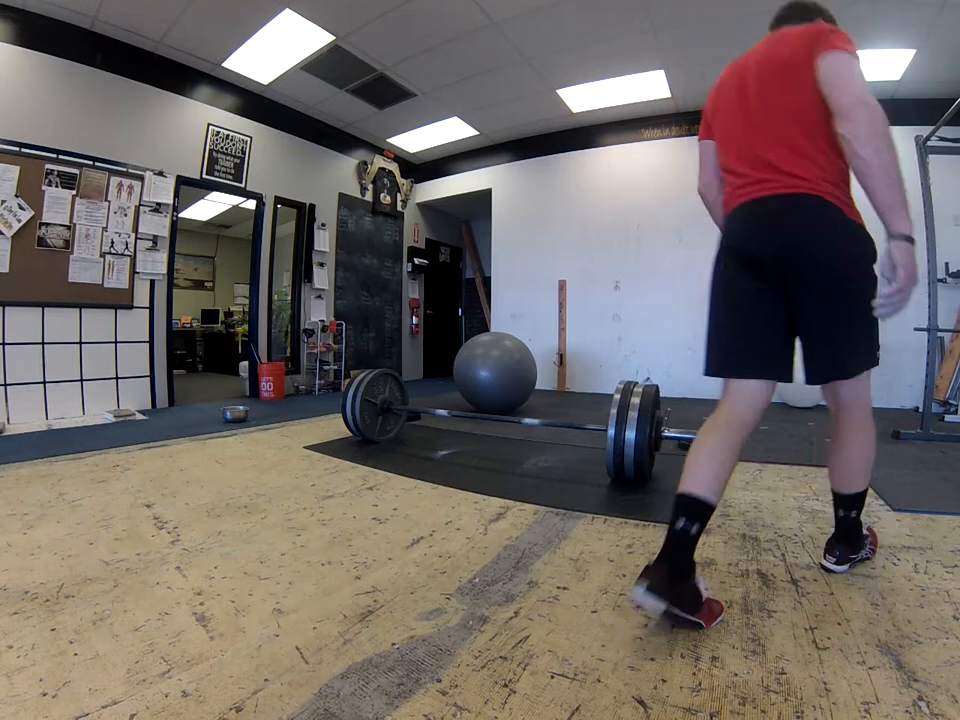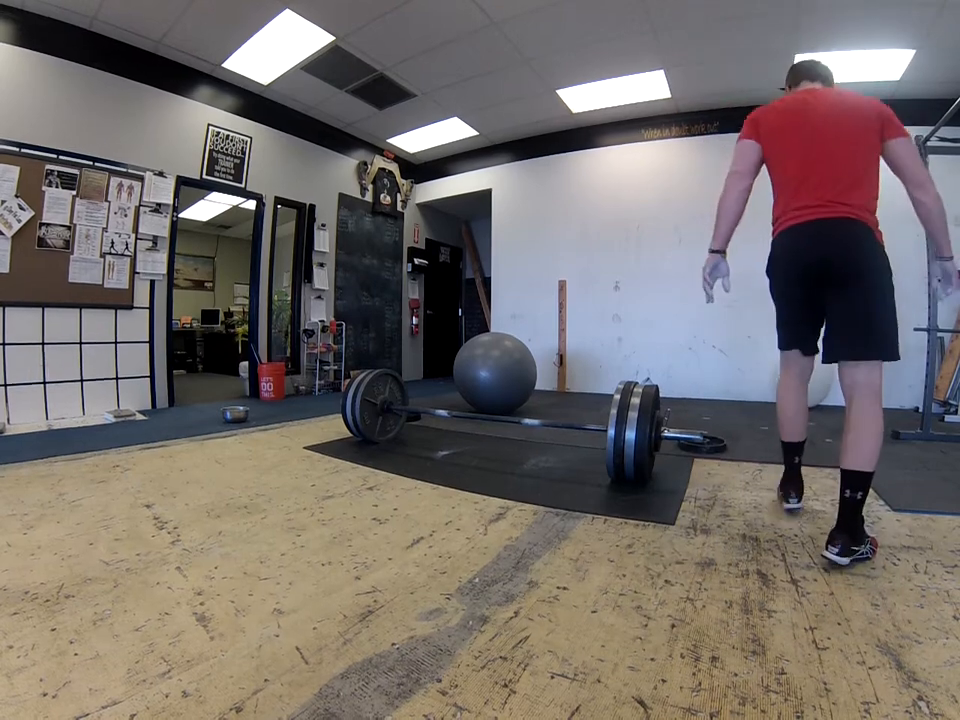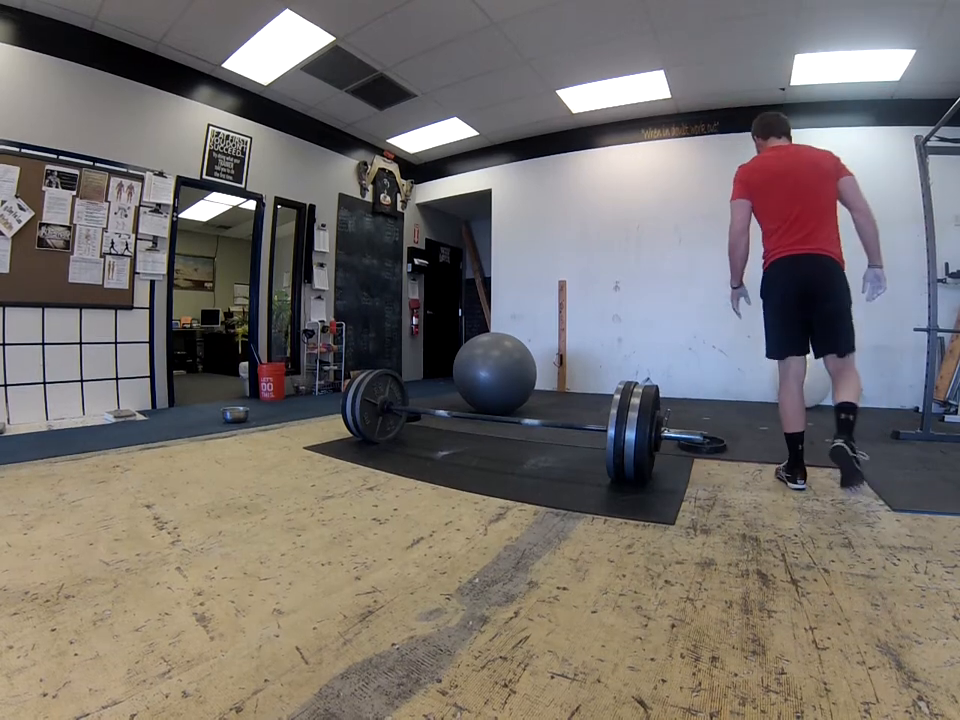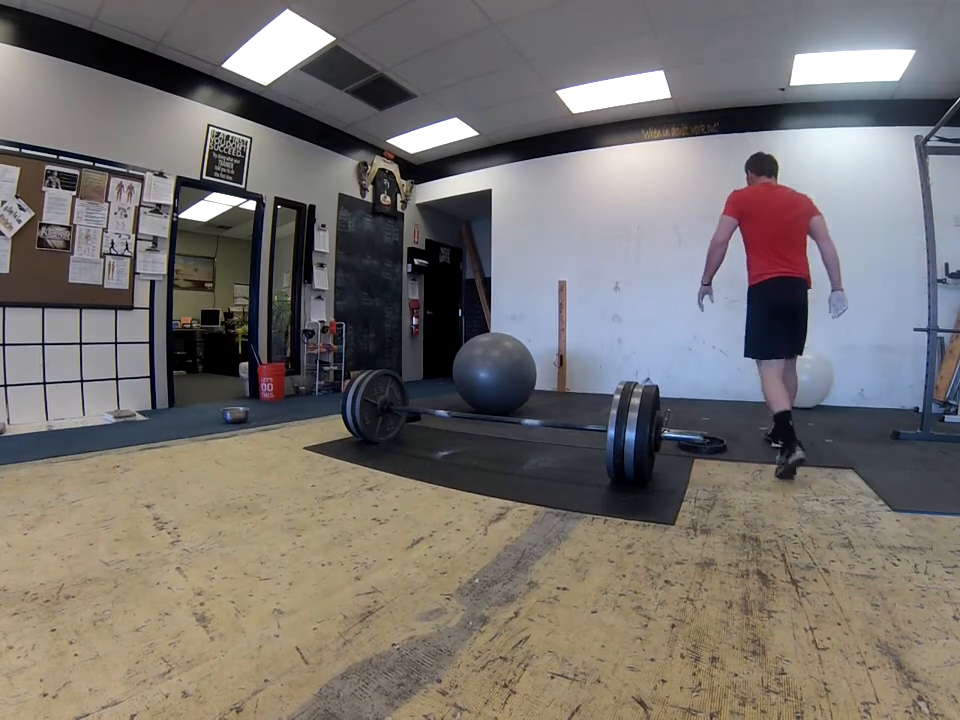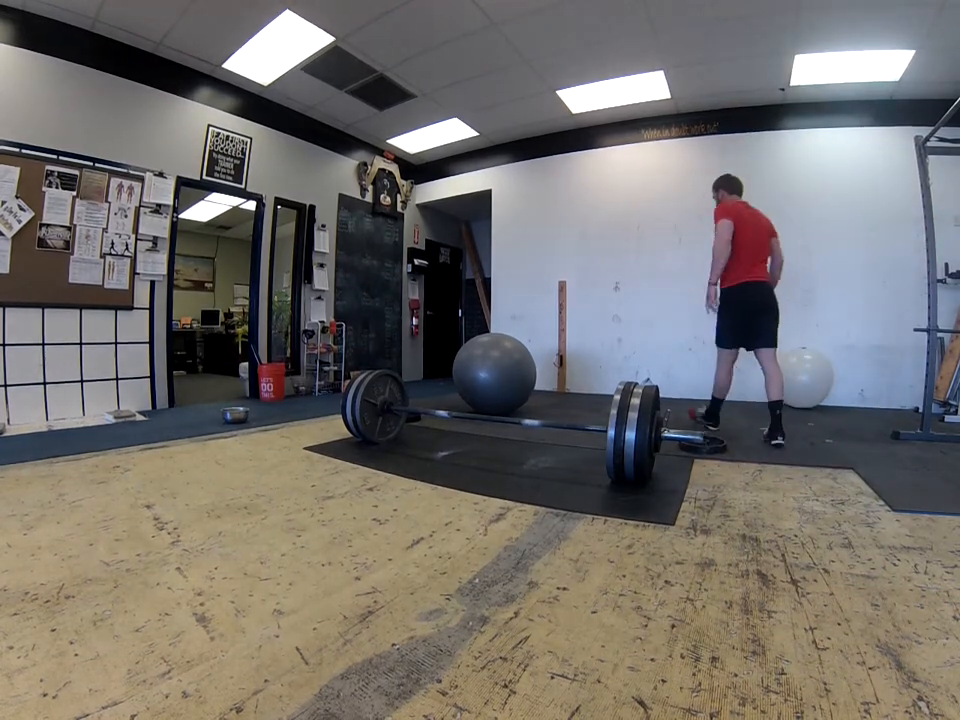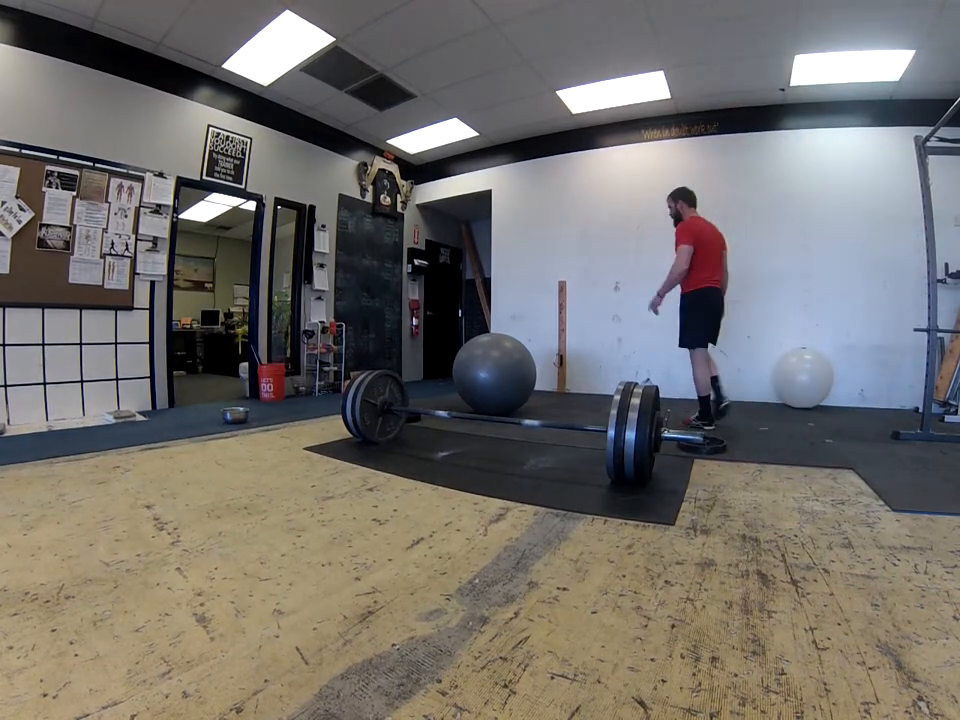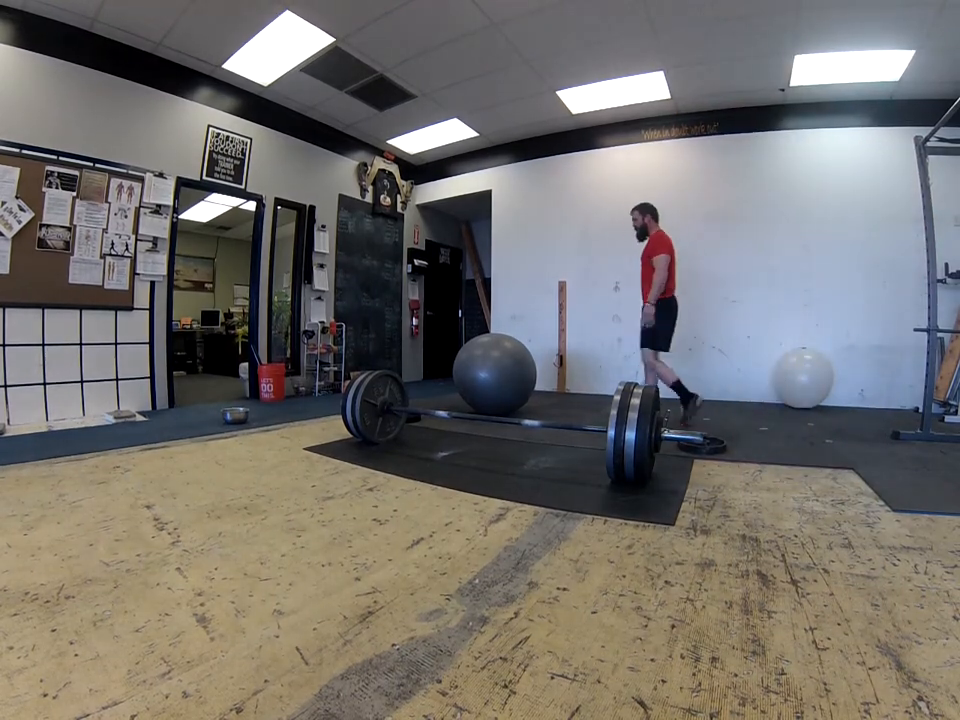
dt=0.4s
person 1, frame 1
left shoulder: (729, 79)
left elbow: (709, 185)
right elbow: (858, 116)
right wrist: (900, 233)
left hip: (746, 233)
right hip: (818, 226)
left knee: (739, 407)
right knee: (850, 399)
right ankle: (847, 538)
person 1, frame 2
left shoulder: (765, 115)
right shoulder: (871, 107)
left elbow: (738, 180)
left wrist: (717, 250)
left hip: (792, 247)
right hip: (856, 245)
left knee: (794, 364)
right knee: (864, 389)
left ankle: (792, 477)
person 1, frame 3
left shoulder: (749, 172)
right shoulder: (826, 159)
left elbow: (738, 233)
right elbow: (861, 210)
left wrist: (737, 282)
right wrist: (874, 264)
left hip: (781, 275)
right hip: (827, 271)
left knee: (791, 375)
right knee: (843, 365)
left ankle: (796, 467)
right ankle: (844, 437)
person 1, frame 4
left shoulder: (741, 198)
right shoulder: (802, 200)
left elbow: (719, 241)
right elbow: (826, 244)
left wrist: (706, 281)
right wrist: (837, 288)
left hip: (765, 290)
right hip: (798, 289)
left knee: (770, 372)
right knee: (787, 366)
left ankle: (790, 442)
right ankle: (782, 432)
person 1, frame 5
left shoulder: (725, 210)
right shoulder: (762, 218)
left elbow: (723, 243)
right elbow: (778, 258)
left wrist: (713, 283)
left hip: (737, 292)
right hip: (764, 293)
left knee: (725, 359)
right knee: (769, 360)
left ankle: (712, 415)
right ankle: (776, 428)
person 1, frame 6
left shoulder: (686, 228)
right shoulder: (713, 230)
left elbow: (681, 266)
right elbow: (723, 269)
left wrist: (659, 295)
left hip: (695, 298)
right hip: (713, 297)
left knee: (698, 356)
right knee: (701, 352)
left ankle: (705, 416)
right ankle: (718, 397)
person 1, frame 7
left shoulder: (657, 240)
right shoulder: (657, 241)
left elbow: (661, 274)
left wrist: (649, 303)
left hip: (660, 306)
right hip: (659, 306)
left knee: (649, 359)
right knee: (650, 358)
left ankle: (689, 398)
